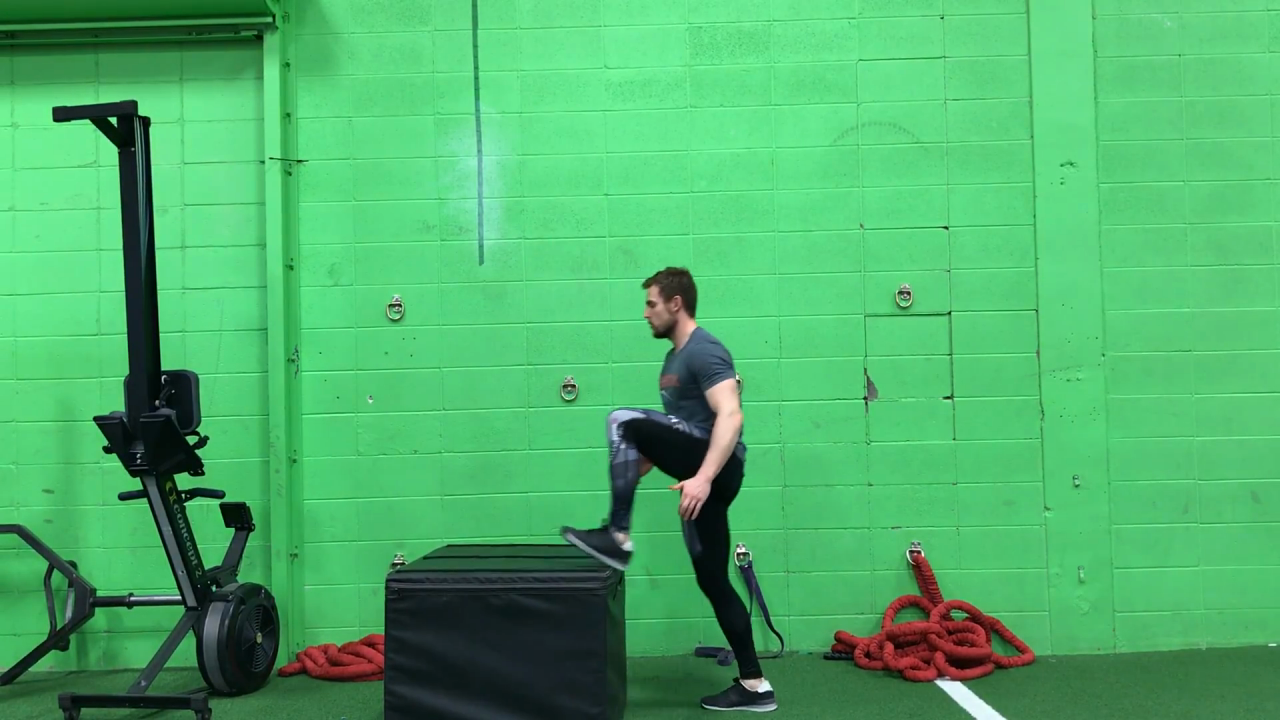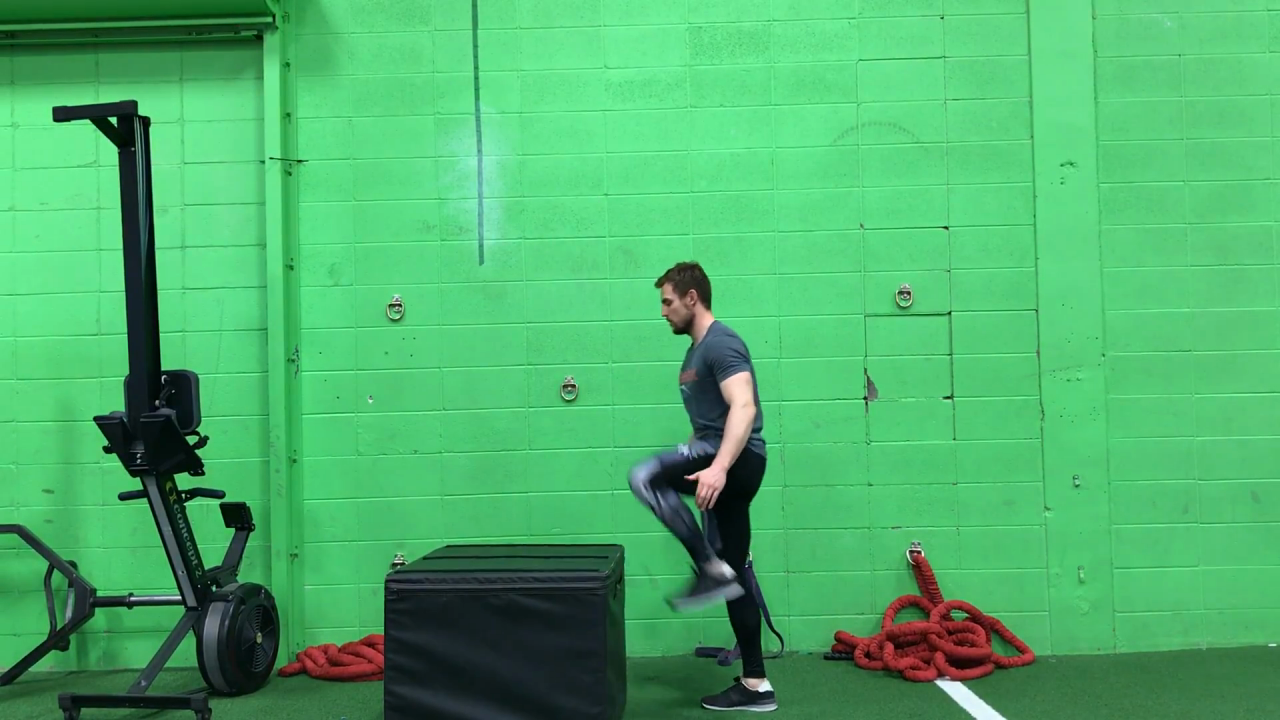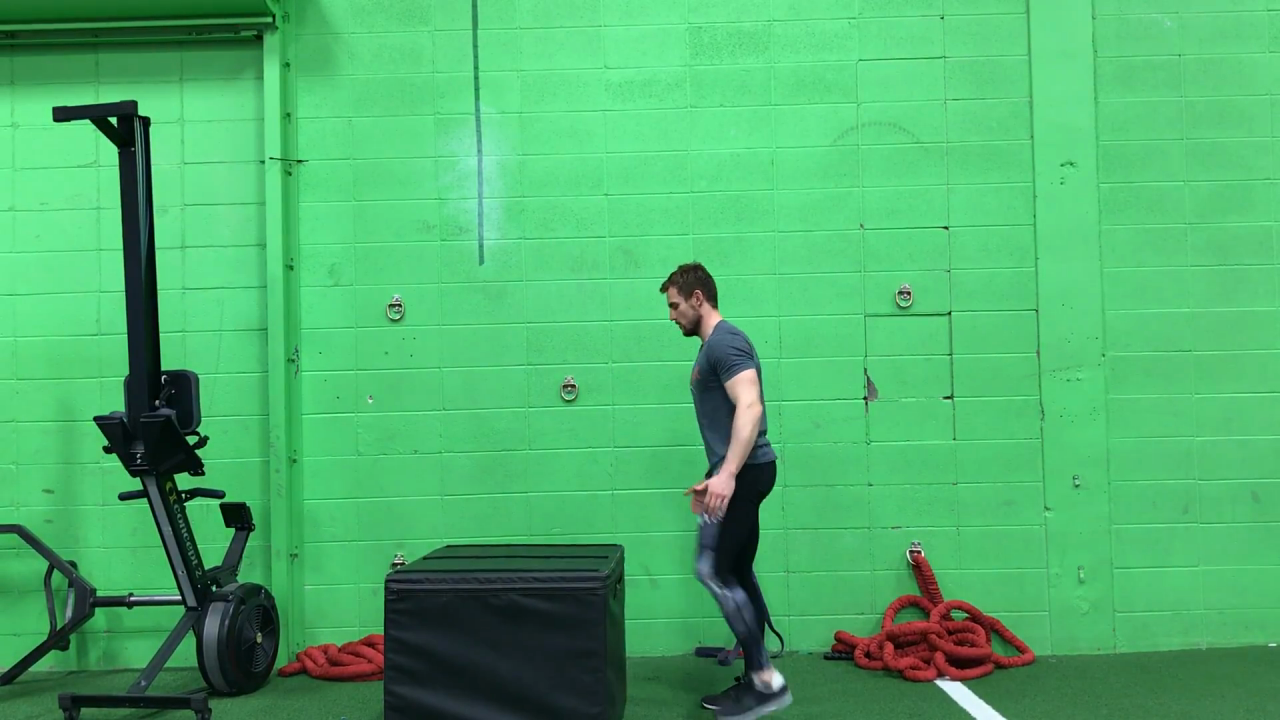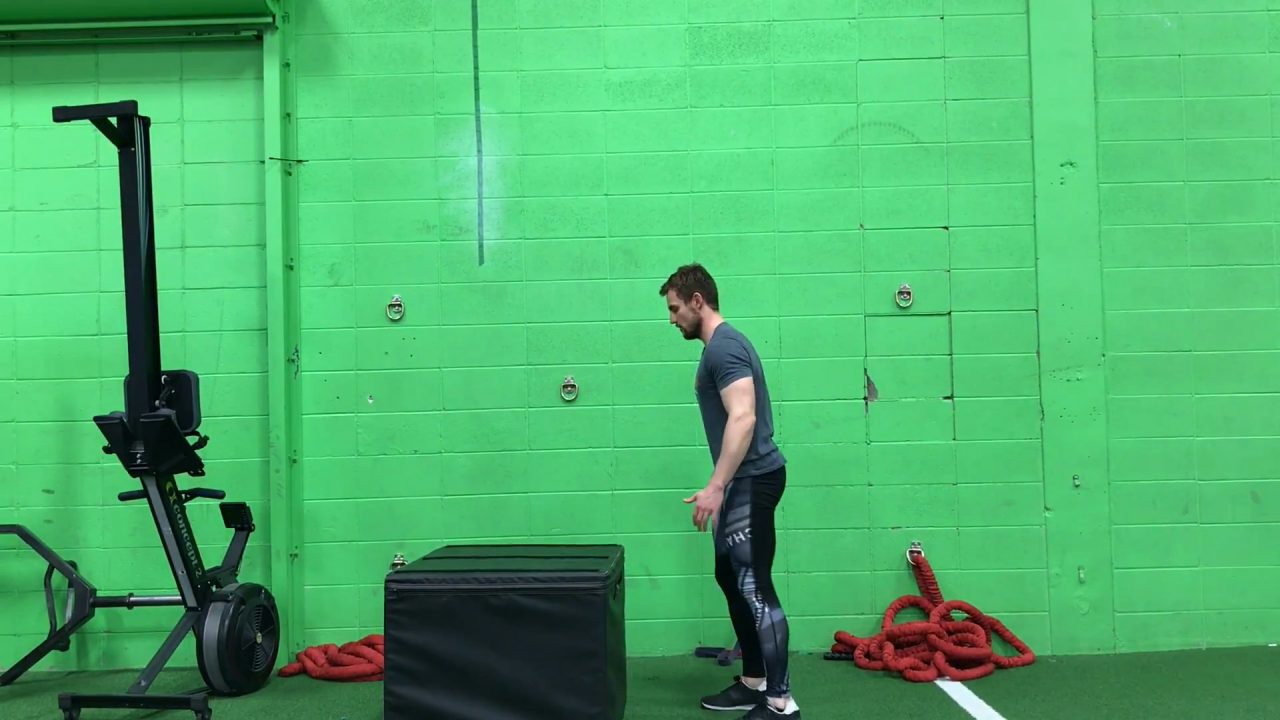
dt=0.2s
person 1, frame 1
left shoulder: (703, 351)
right shoulder: (677, 355)
left elbow: (731, 417)
left wrist: (705, 477)
right wrist: (642, 458)
left hip: (713, 468)
right hip: (702, 471)
left knee: (622, 420)
right knee: (714, 579)
left ankle: (618, 537)
right ankle: (755, 685)
person 1, frame 2
left shoulder: (720, 343)
right shoulder: (698, 348)
left elbow: (745, 409)
left wrist: (718, 467)
right wrist: (695, 469)
left hip: (735, 462)
right hip: (722, 467)
left knee: (645, 474)
right knee: (735, 574)
left ankle: (713, 569)
right ankle: (756, 684)
person 1, frame 3
left shoulder: (725, 342)
right shoulder: (713, 346)
left elbow: (750, 408)
left wrist: (727, 474)
right wrist: (716, 476)
left hip: (743, 472)
right hip: (734, 472)
left knee: (714, 569)
right knee: (735, 575)
left ankle: (766, 678)
right ankle: (755, 680)
person 1, frame 4
left shoulder: (723, 347)
right shoulder: (722, 346)
left elbow: (743, 418)
left wrist: (715, 486)
right wrist: (721, 484)
left hip: (751, 480)
right hip: (744, 480)
left knee: (753, 586)
right knee: (732, 578)
right ankle: (753, 683)
